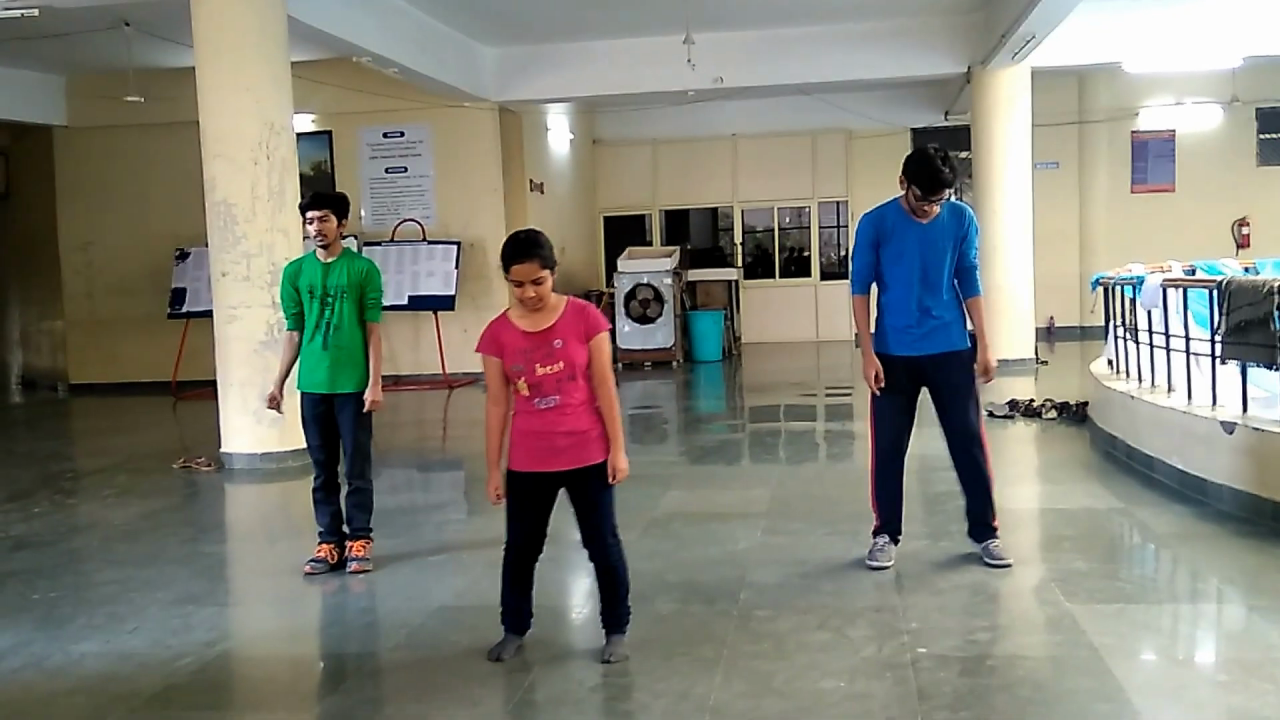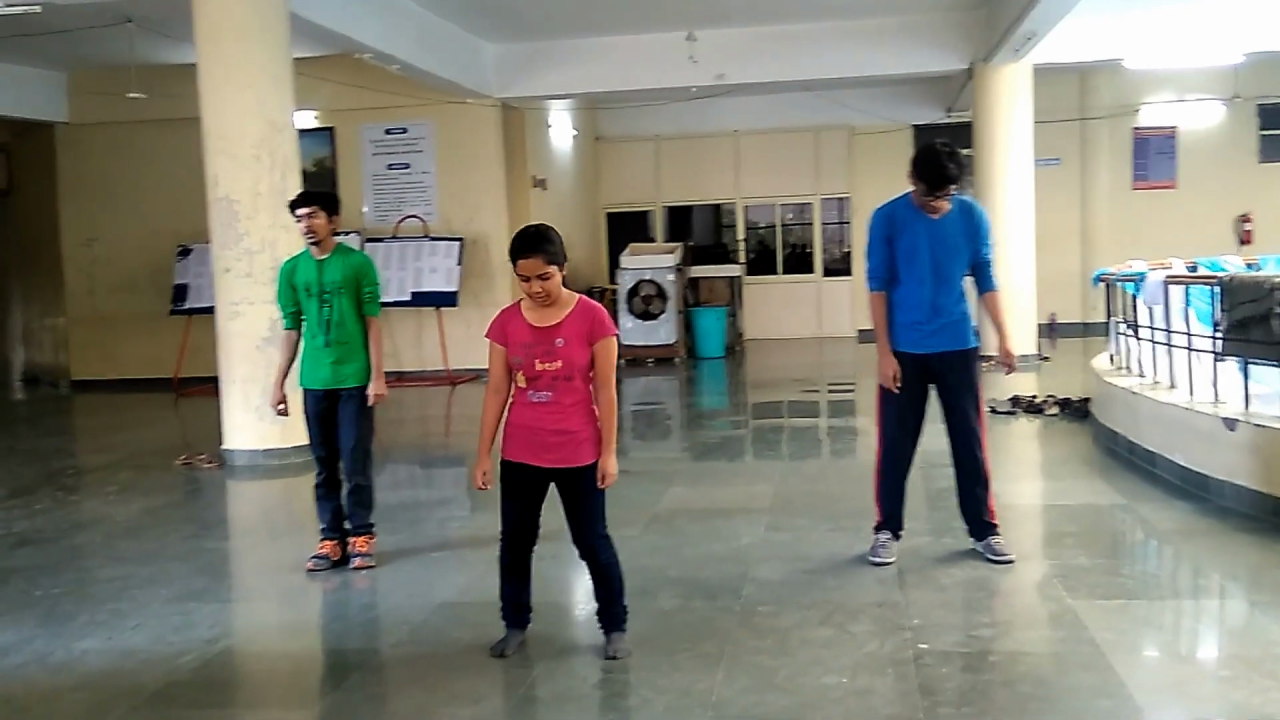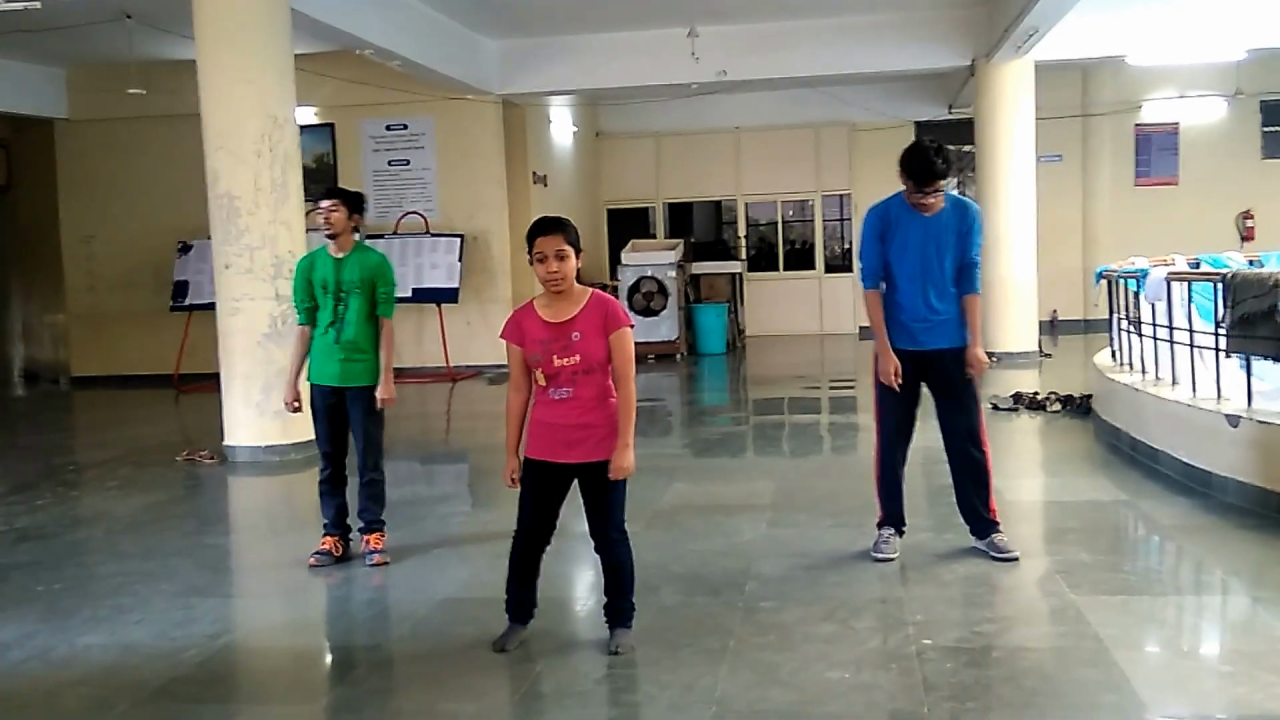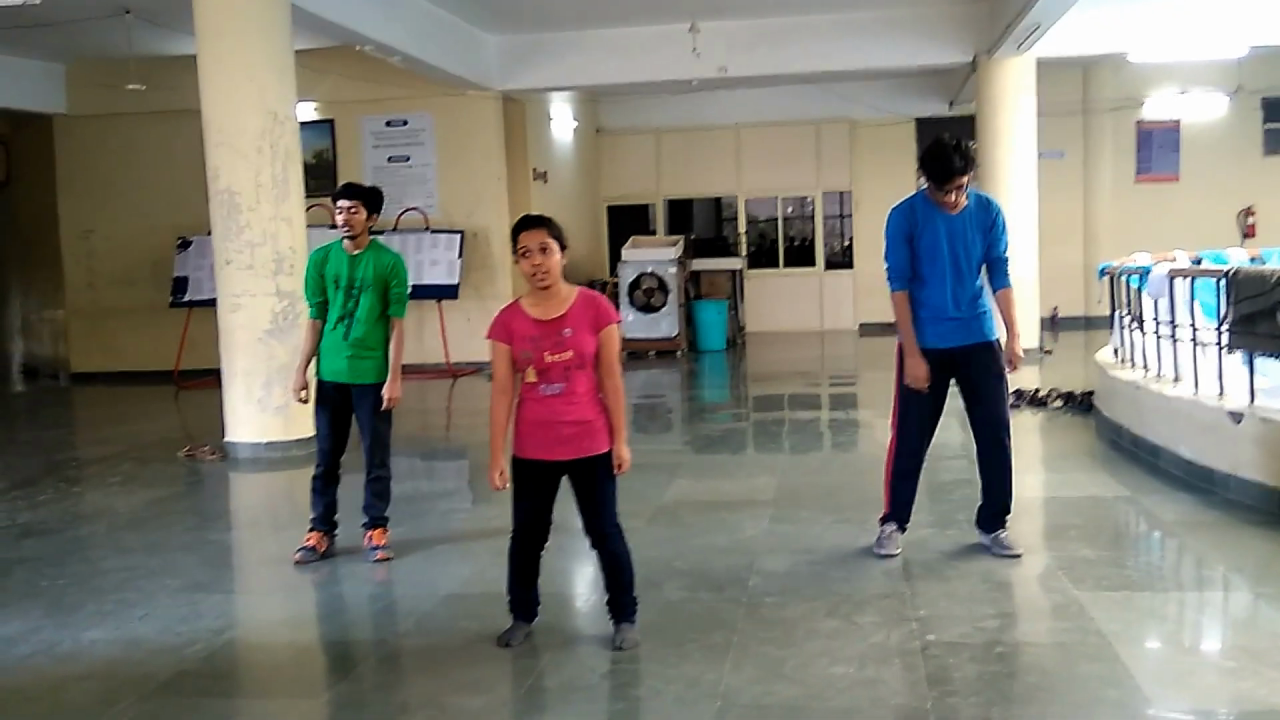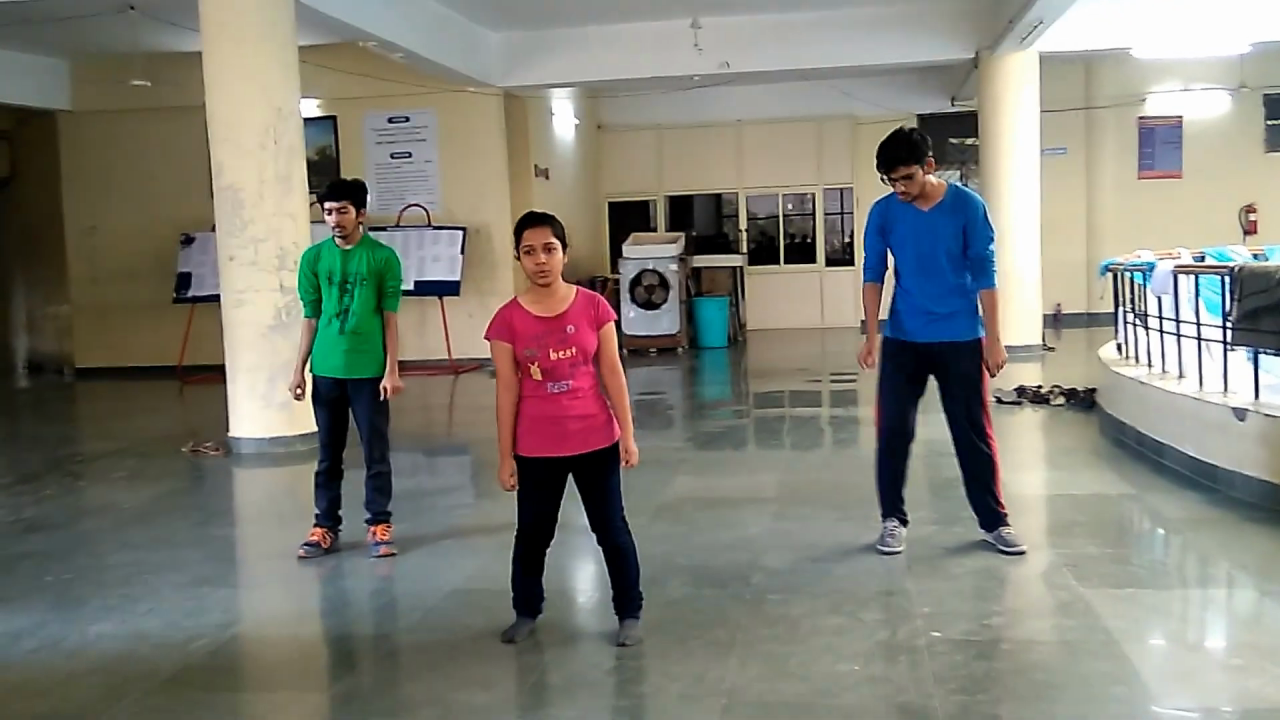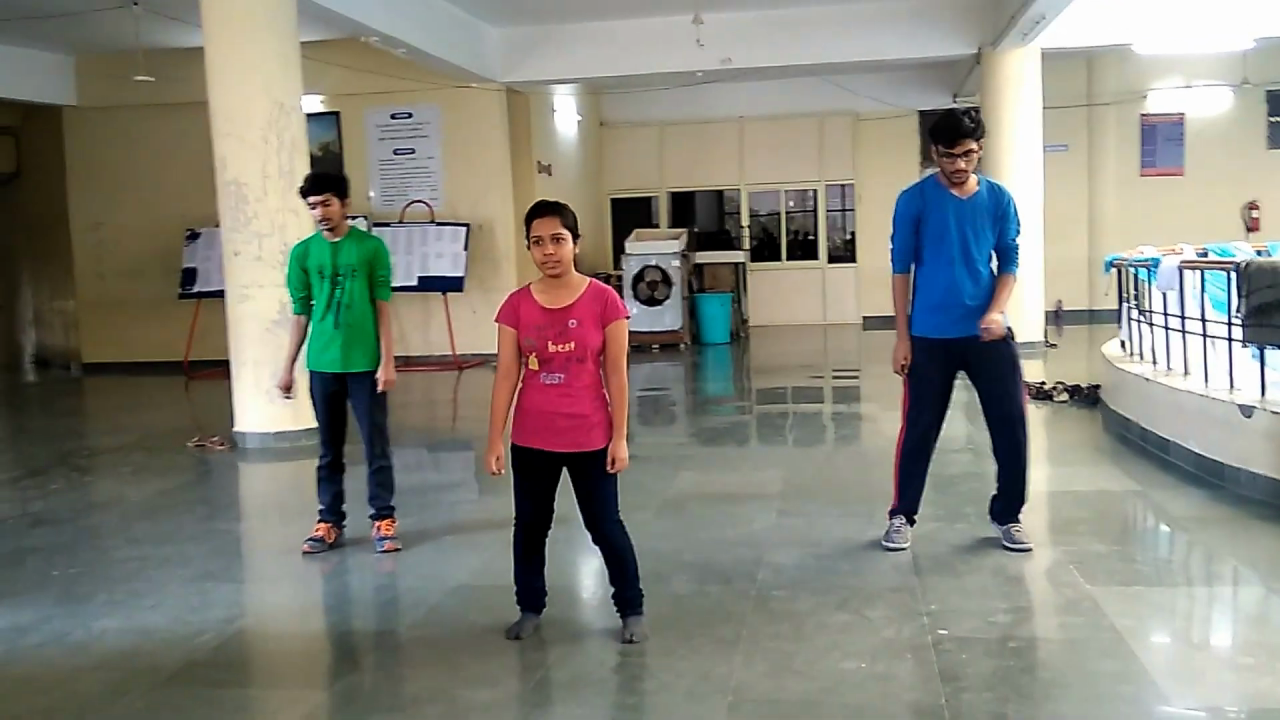
dt=0.5s
person 1, frame 1
left shoulder: (584, 317)
right shoulder: (497, 332)
left elbow: (605, 385)
right elbow: (497, 404)
left wrist: (618, 448)
right wrist: (494, 468)
left hip: (587, 455)
right hip: (528, 462)
left knee: (602, 544)
right knee: (521, 547)
left ankle: (616, 630)
right ankle: (514, 629)
person 1, frame 2
left shoulder: (592, 317)
right shoulder: (506, 322)
left elbow: (606, 390)
right elbow: (496, 391)
left wrist: (609, 452)
right wrist: (484, 454)
left hip: (579, 454)
right hip: (520, 455)
left knee: (592, 541)
right knee: (515, 541)
left ankle: (615, 626)
right ankle: (515, 625)
person 1, frame 3
left shoulder: (607, 310)
right shoulder: (521, 321)
left elbow: (625, 383)
right elbow: (518, 389)
left wrist: (625, 445)
right wrist: (512, 453)
left hip: (600, 447)
right hip: (544, 451)
left knee: (609, 537)
right knee: (529, 536)
left ankle: (620, 623)
right ankle: (517, 619)
person 1, frame 4
left shoulder: (595, 307)
right shoulder: (508, 320)
left elbow: (611, 378)
right elbow: (503, 391)
left wrist: (621, 439)
right wrist: (496, 457)
left hip: (591, 445)
right hip: (533, 451)
left knee: (605, 532)
right knee: (527, 534)
left ankle: (625, 617)
right ankle: (522, 616)
person 1, frame 5
left shoulder: (593, 305)
right shoulder: (507, 318)
left elbow: (612, 372)
right elbow: (507, 390)
left wrist: (628, 433)
right wrist: (505, 455)
left hip: (596, 441)
right hip: (536, 448)
left knee: (611, 529)
right knee: (533, 532)
left ankle: (629, 613)
right ankle: (526, 612)
person 1, frame 6
left shoulder: (603, 299)
right shoulder: (517, 304)
left elbow: (617, 374)
right elbow: (507, 375)
left wrist: (620, 437)
right wrist: (494, 439)
left hip: (590, 438)
right hip: (531, 440)
left knee: (605, 525)
right knee: (529, 525)
left ankle: (631, 610)
right ankle: (530, 608)
person 2, frame 1
left shoulder: (961, 219)
right shoulder: (875, 223)
left elbow: (969, 283)
right elbow: (860, 288)
left wrist: (983, 346)
right wrist: (868, 352)
left hip: (950, 348)
right hip: (894, 352)
left knee: (969, 439)
right knee: (888, 445)
left ankle: (984, 531)
right ankle: (886, 533)
person 2, frame 2
left shoulder: (972, 216)
right shoulder: (887, 218)
left elbow: (984, 278)
right elbow: (878, 286)
left wrist: (1003, 337)
right wrist: (884, 352)
left hip: (958, 346)
right hip: (903, 348)
left knee: (970, 440)
right knee: (895, 442)
left ankle: (983, 529)
right ankle: (887, 530)
person 2, frame 3
left shoulder: (966, 214)
right shoulder: (880, 217)
left elbow: (970, 281)
right elbow: (871, 285)
left wrist: (974, 343)
right wrist: (884, 349)
left hip: (951, 345)
right hip: (898, 346)
left knee: (968, 438)
right knee: (891, 439)
left ankle: (985, 527)
right ankle: (890, 525)
person 2, frame 4
left shoulder: (988, 212)
right shoulder: (904, 216)
left elbow: (999, 277)
right elbow: (899, 285)
left wrist: (1013, 335)
right wrist: (911, 352)
left hip: (980, 341)
right hip: (924, 344)
left knee: (996, 434)
right knee: (909, 437)
left ankle: (993, 524)
right ankle: (893, 522)
person 2, frame 5
left shoulder: (967, 205)
right shoulder: (882, 213)
left elbow: (984, 273)
right elbow: (873, 275)
left wrist: (994, 339)
right wrist: (872, 336)
left hip: (961, 338)
right hip: (903, 339)
left knee: (973, 431)
right knee: (892, 431)
left ankle: (993, 521)
right ankle: (893, 518)
person 2, frame 6
left shoulder: (999, 199)
right shoulder: (914, 200)
left elbow: (1009, 264)
right elbow: (901, 269)
left wrist: (996, 311)
right wrist: (902, 336)
left hip: (988, 331)
right hip: (930, 335)
left knee: (1010, 423)
right knee: (919, 428)
left ankle: (1007, 516)
right ankle: (902, 516)
person 3, frame 1
left shoulder: (363, 269)
right shoulder: (295, 272)
left elbow: (373, 330)
right elbow: (294, 332)
left wrist: (375, 382)
right wrist: (279, 382)
left hip: (352, 384)
right hip: (313, 385)
left knee: (357, 468)
right knee: (323, 469)
left ankle: (359, 540)
right ankle: (330, 542)
person 3, frame 2
left shoulder: (358, 263)
right shoulder: (291, 270)
left elbow: (372, 323)
right elbow: (292, 331)
left wrist: (377, 376)
right wrist: (279, 384)
left hip: (354, 378)
right hip: (315, 381)
left knee: (356, 462)
right knee: (325, 465)
left ankle: (361, 535)
right ankle: (332, 538)
person 3, frame 3
left shoulder: (375, 263)
right shoulder: (308, 266)
left elbow: (385, 325)
right elbow: (305, 327)
left wrist: (386, 378)
right wrist: (292, 381)
left hip: (364, 377)
right hip: (324, 378)
left knee: (369, 460)
right knee: (330, 462)
left ankle: (373, 533)
right ankle: (335, 535)
person 3, frame 4
left shoulder: (389, 263)
right shoulder: (321, 259)
left elbow: (397, 325)
right elbow: (316, 320)
left wrist: (394, 379)
right wrist: (302, 370)
left hip: (372, 375)
right hip: (331, 374)
left knee: (376, 457)
right knee: (326, 458)
left ankle: (376, 529)
right ankle: (322, 531)
person 3, frame 5
left shoulder: (382, 257)
right shoulder: (313, 258)
left elbow: (390, 318)
right elbow: (311, 318)
left wrist: (392, 369)
right wrist: (298, 369)
left hip: (368, 370)
right hip: (326, 370)
left knee: (376, 452)
right knee: (329, 454)
left ankle: (379, 525)
right ankle: (325, 527)
person 3, frame 6
left shoulder: (370, 246)
right shoulder: (302, 254)
left elbow: (383, 307)
right elbow: (301, 314)
left wrist: (387, 360)
right wrist: (289, 367)
left hip: (365, 363)
right hip: (323, 365)
left knee: (376, 445)
right knee: (329, 448)
left ankle: (383, 519)
right ankle: (330, 522)
